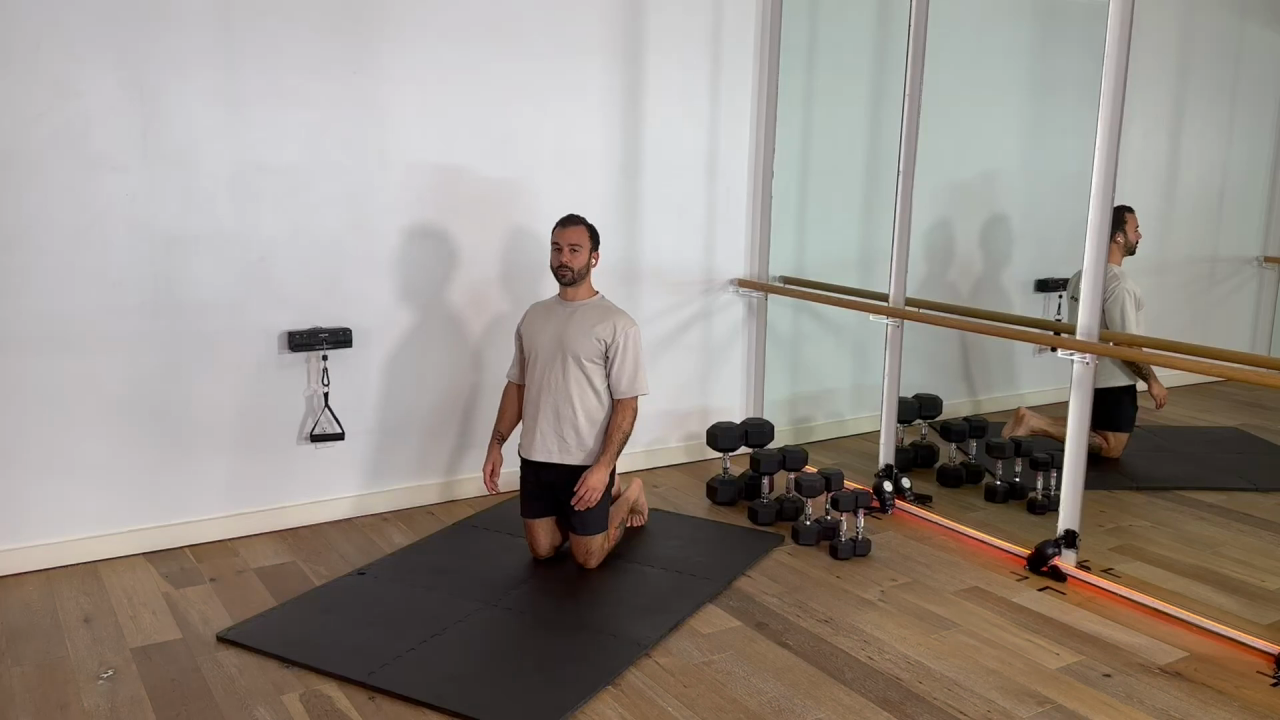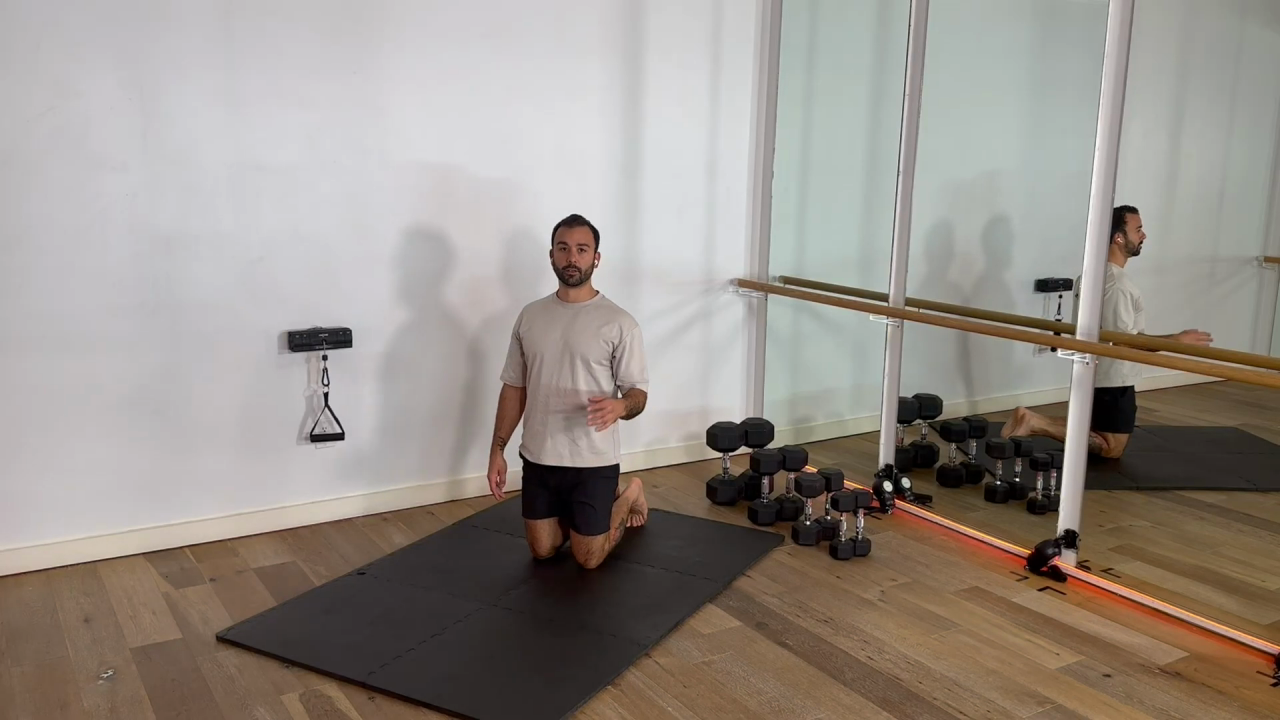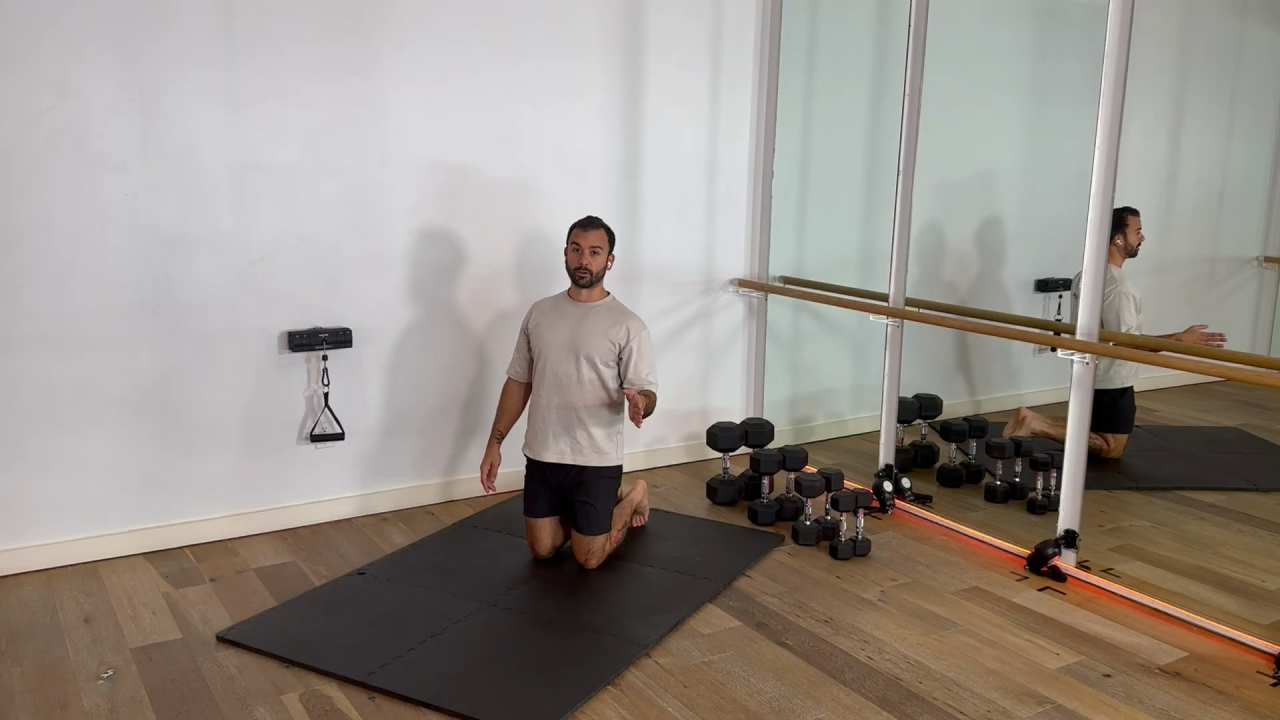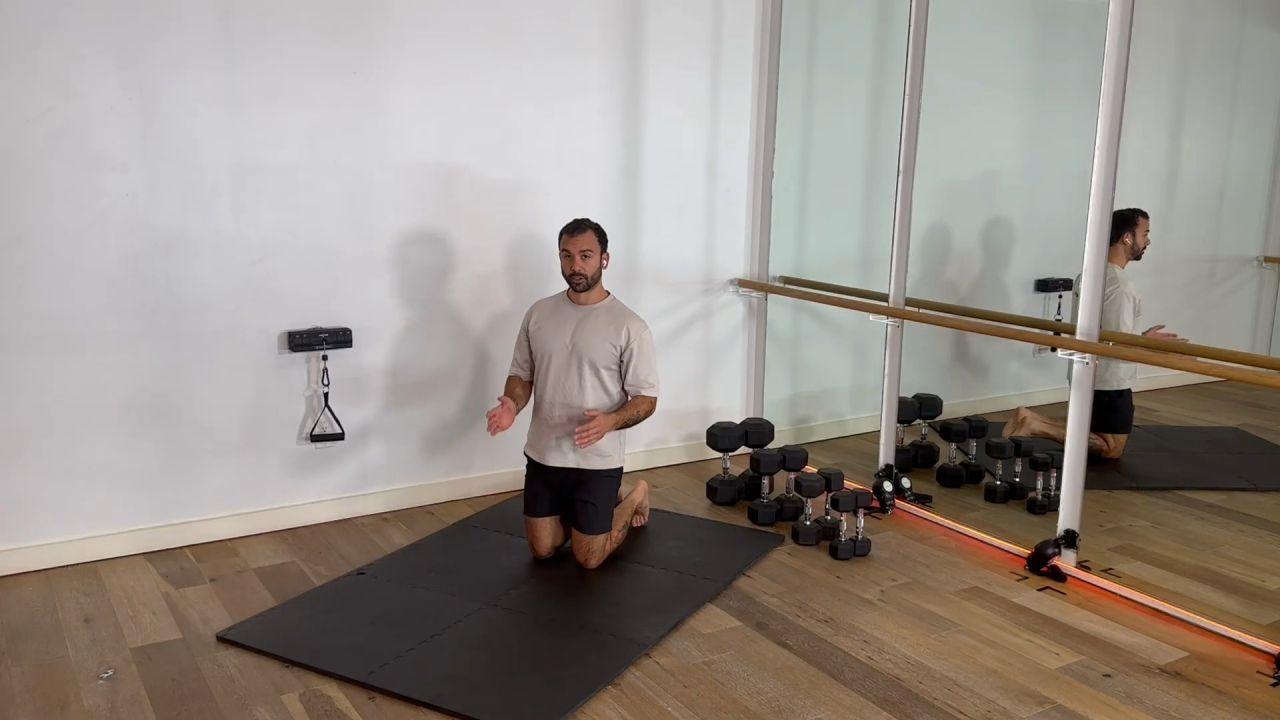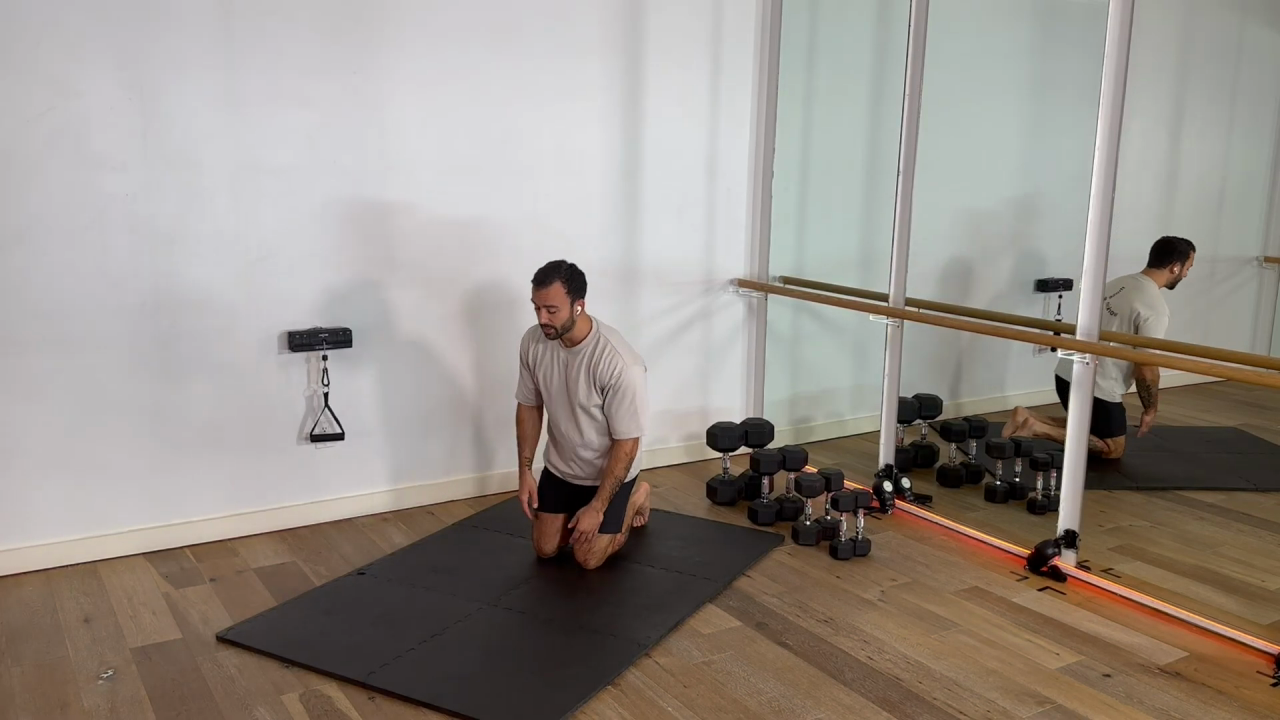
dt=1s
person 1, frame 1
left shoulder: (616, 323)
right shoulder: (534, 316)
left elbow: (626, 404)
right elbow: (517, 386)
left wrist: (604, 466)
right wrist: (496, 444)
left hip: (586, 463)
right hip: (536, 457)
left knee: (587, 558)
right knee: (542, 550)
left ankle: (628, 496)
right ankle: (605, 499)
person 1, frame 2
left shoulder: (619, 323)
right shoulder: (530, 316)
left elbow: (637, 396)
right elbow: (514, 388)
left wrist: (619, 405)
right wrist: (497, 449)
left hip: (593, 461)
right hip: (539, 458)
left knee: (588, 558)
right knee: (542, 550)
left ankle: (629, 496)
right ankle: (606, 500)
person 1, frame 3
left shoulder: (627, 325)
right shoulder: (540, 312)
left elbow: (647, 393)
right elbow: (518, 382)
left wrist: (640, 402)
right wrist: (494, 442)
left hip: (596, 460)
right hip: (542, 454)
left knee: (588, 558)
right knee: (543, 549)
left ankle: (633, 497)
right ankle: (606, 503)
person 1, frame 4
left shoulder: (629, 326)
right shoulder: (538, 313)
left elbow: (646, 401)
right elbow: (521, 375)
left wrist: (609, 422)
right wrist: (511, 405)
left hip: (597, 461)
right hip: (543, 455)
left knee: (588, 558)
right knee: (542, 549)
left ankle: (634, 499)
right ankle: (605, 504)
person 1, frame 5
left shoulder: (618, 362)
right shoulder: (533, 341)
left elbow: (627, 443)
right elbow: (529, 407)
left wrist: (597, 507)
right wrist: (525, 472)
left hip: (609, 468)
right hip: (560, 466)
left knee: (588, 558)
right knee: (546, 548)
left ankle: (636, 497)
person 2, frame 1
left shoulder: (1082, 275)
right shoulder: (1118, 283)
right wrist: (1153, 382)
right hip: (1113, 380)
left knee: (1094, 432)
right knee: (1110, 448)
left ankle: (1034, 422)
right ankle: (1037, 424)
person 2, frame 2
right shoulder: (1117, 282)
right wrist: (1178, 340)
left hip: (1096, 374)
right hip: (1112, 379)
left knee: (1101, 437)
right knee: (1110, 449)
left ankle: (1035, 422)
right ankle: (1037, 424)
person 2, frame 3
right shoulder: (1117, 285)
right wrist: (1182, 338)
right hip: (1111, 381)
left knee: (1094, 433)
right knee: (1110, 449)
left ankle: (1035, 422)
right ankle: (1037, 425)
person 2, frame 4
right shoulder: (1119, 285)
right hip: (1108, 382)
left knee: (1094, 433)
right knee: (1111, 450)
left ankle: (1033, 422)
right ankle: (1037, 426)
person 2, frame 5
left shoulder: (1120, 284)
right shoulder: (1154, 307)
right elbow: (1147, 370)
right wrist: (1150, 410)
left hip: (1067, 372)
right hip: (1094, 386)
left knee: (1090, 429)
right knee: (1112, 449)
left ankle: (1031, 419)
right ankle: (1037, 428)
